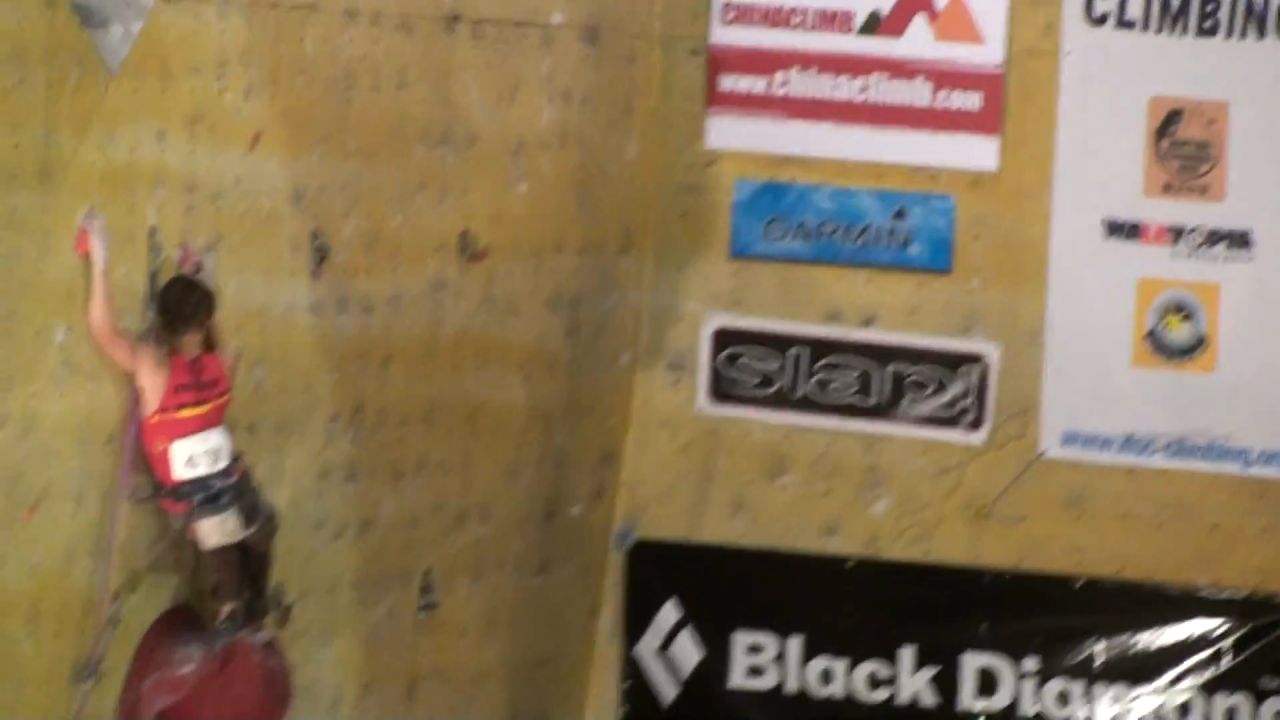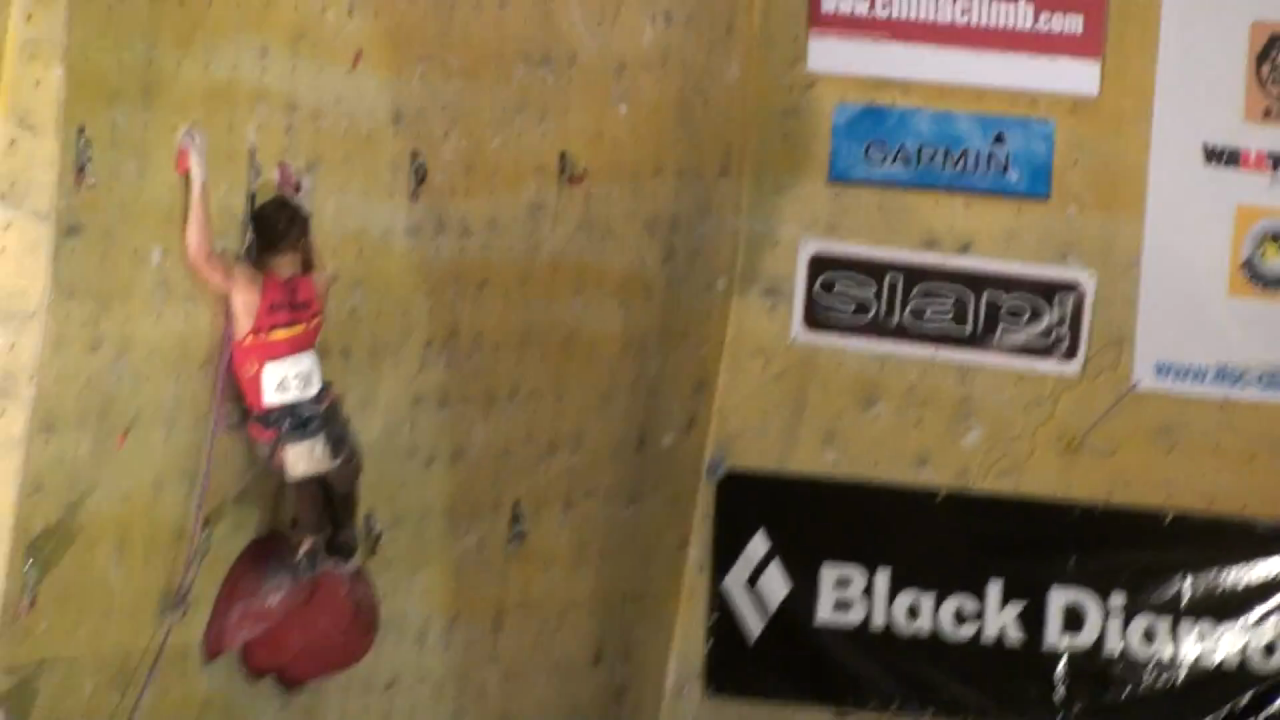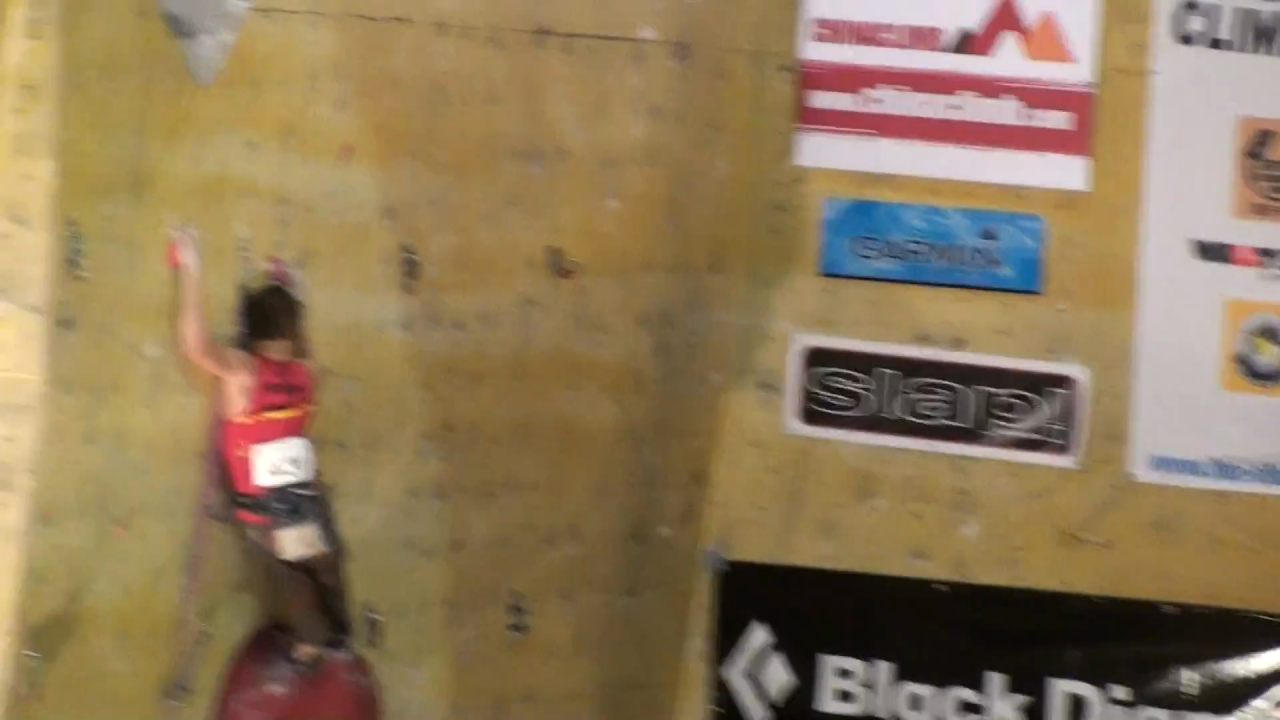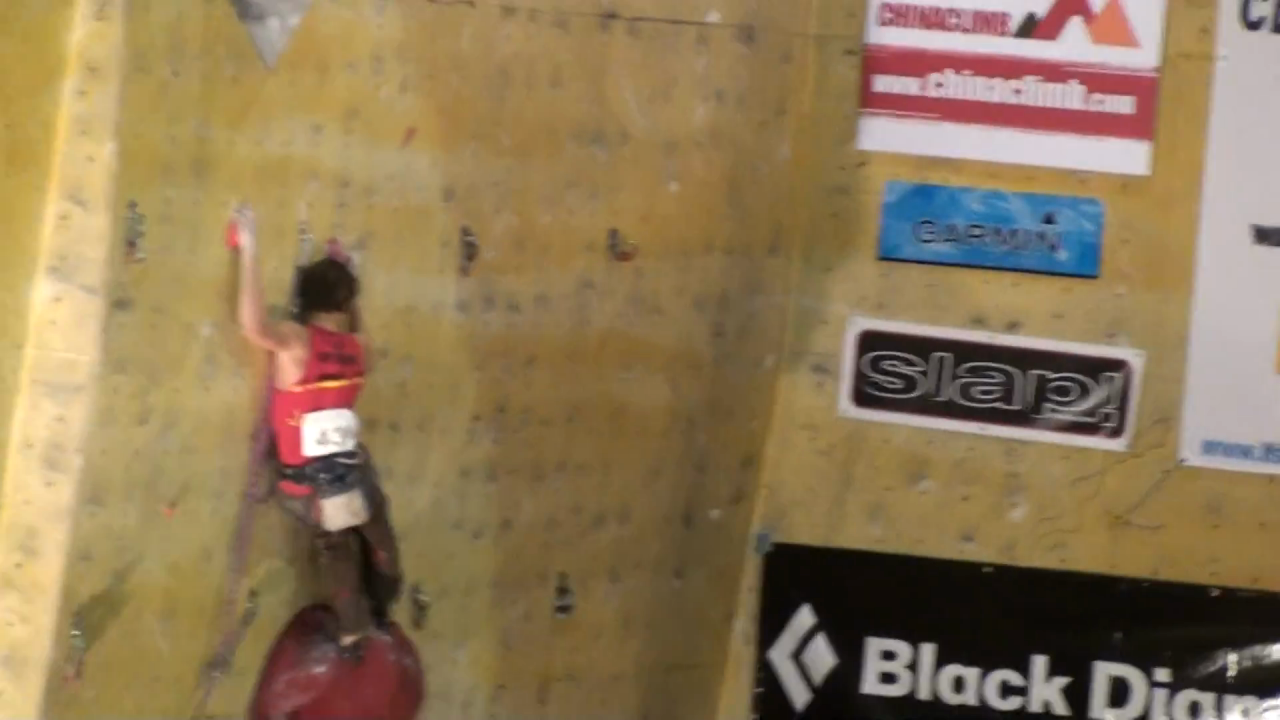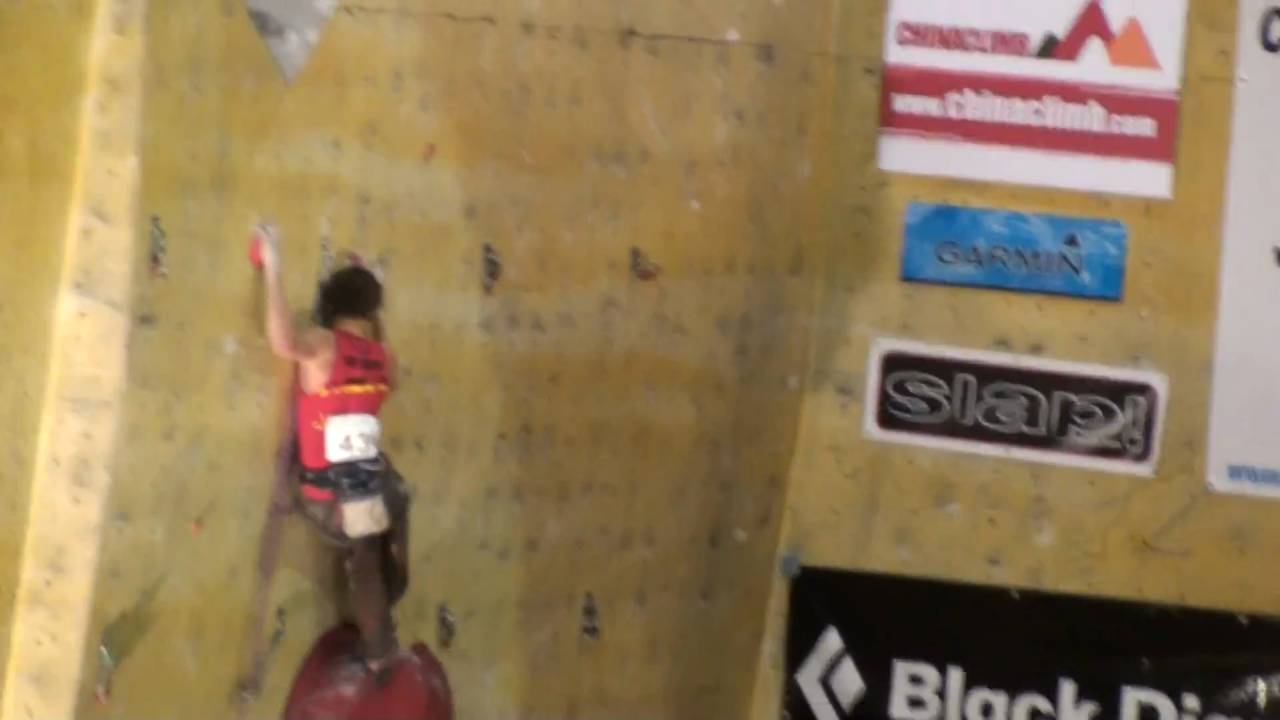
dt=0.2s
person 1, frame 1
left shoulder: (153, 369)
right shoulder: (222, 365)
left elbow: (103, 330)
right elbow: (210, 339)
left wrist: (100, 260)
right wrist: (194, 281)
left hip: (189, 508)
right hip: (234, 494)
left knee: (223, 539)
right knee: (262, 527)
left ankle: (231, 599)
right ankle: (254, 604)
person 1, frame 2
left shoulder: (249, 288)
right shoulder: (317, 287)
left elbow: (200, 254)
right elbow: (309, 261)
left wrist: (198, 178)
right wrist: (293, 197)
left hip: (276, 433)
right hip: (323, 422)
right knee: (344, 474)
left ankle: (312, 536)
right ankle: (340, 544)
person 1, frame 3
left shoulder: (242, 371)
right shoulder: (305, 374)
left elbow: (196, 346)
left wrist: (191, 271)
right wrist: (286, 296)
left hip: (262, 518)
right hip: (309, 508)
left knee: (288, 560)
right knee: (327, 572)
left ankle: (308, 641)
right ankle: (336, 638)
person 1, frame 4
left shoulder: (297, 340)
right shoulder: (358, 347)
left elbow: (254, 326)
left wrist: (249, 251)
right wrist: (346, 284)
left hip: (306, 490)
right hip: (353, 480)
left knee: (336, 541)
right knee: (375, 536)
left ankle: (354, 629)
right ankle: (378, 611)
person 1, frame 5
left shoulder: (323, 344)
right shoulder: (383, 355)
left elbow: (282, 341)
left wrist: (272, 268)
right wrist: (373, 317)
left hip: (325, 496)
right hip: (374, 487)
left knee: (363, 556)
left ankle: (379, 655)
